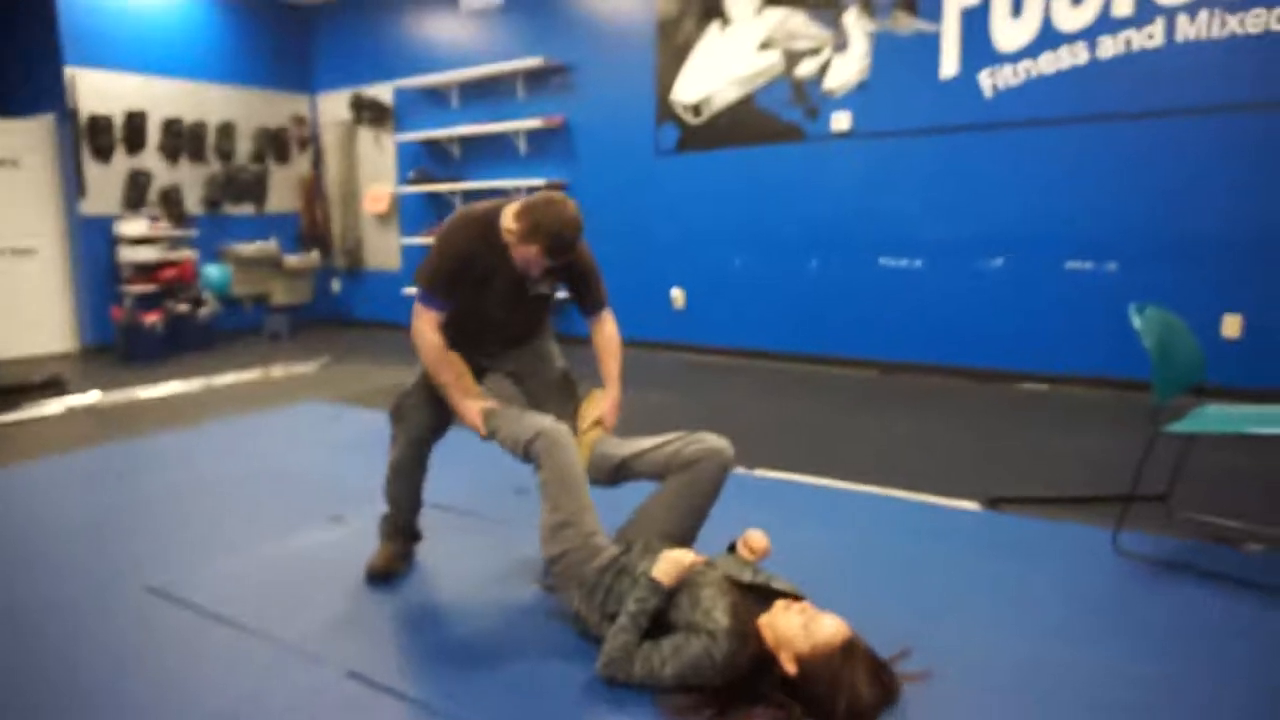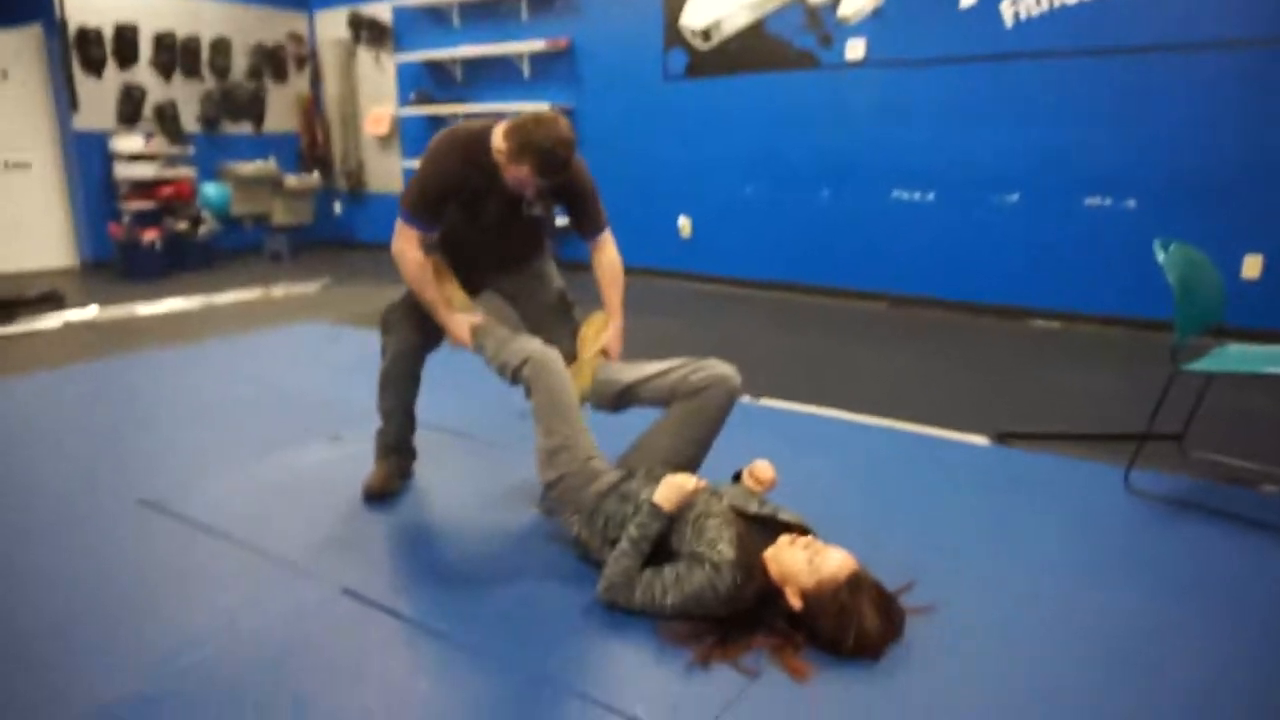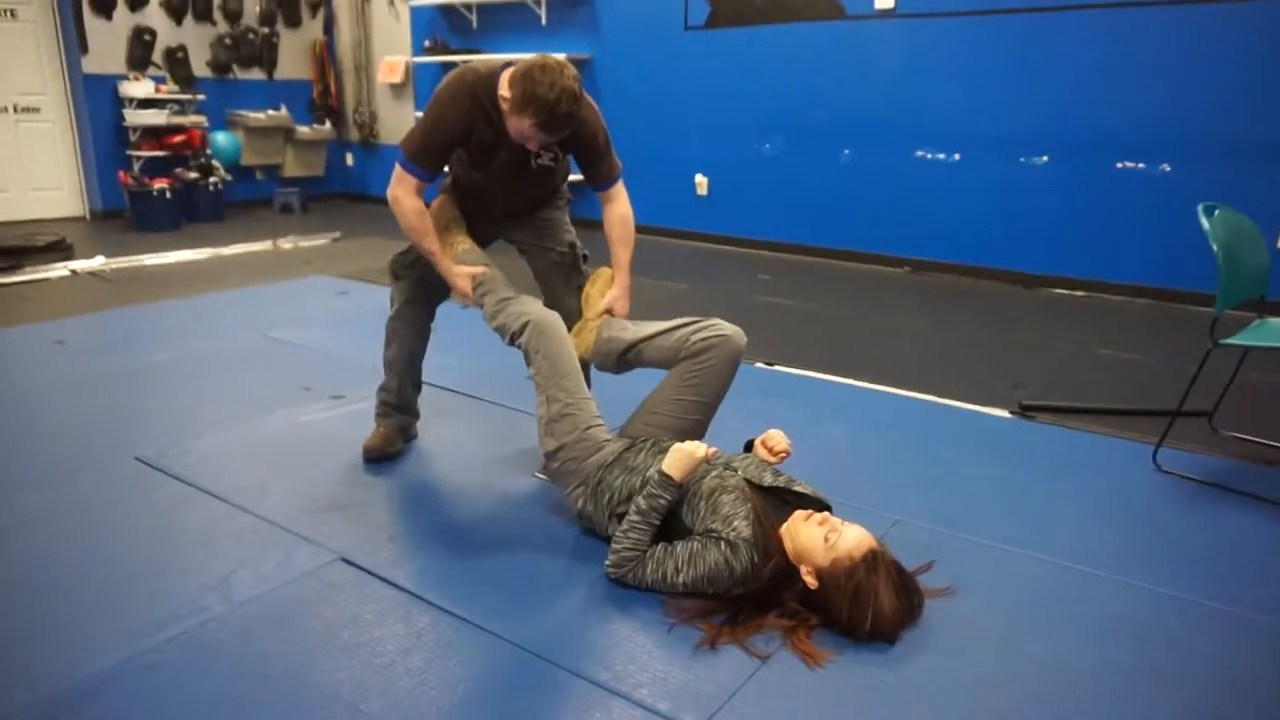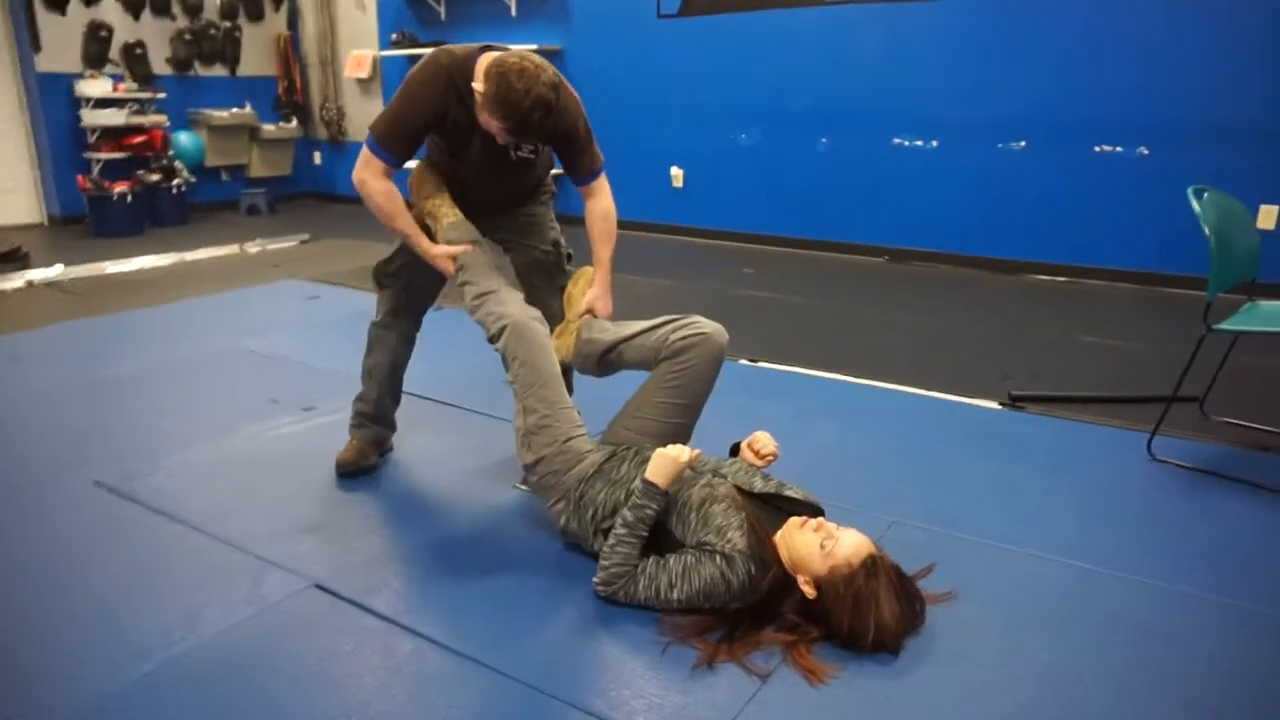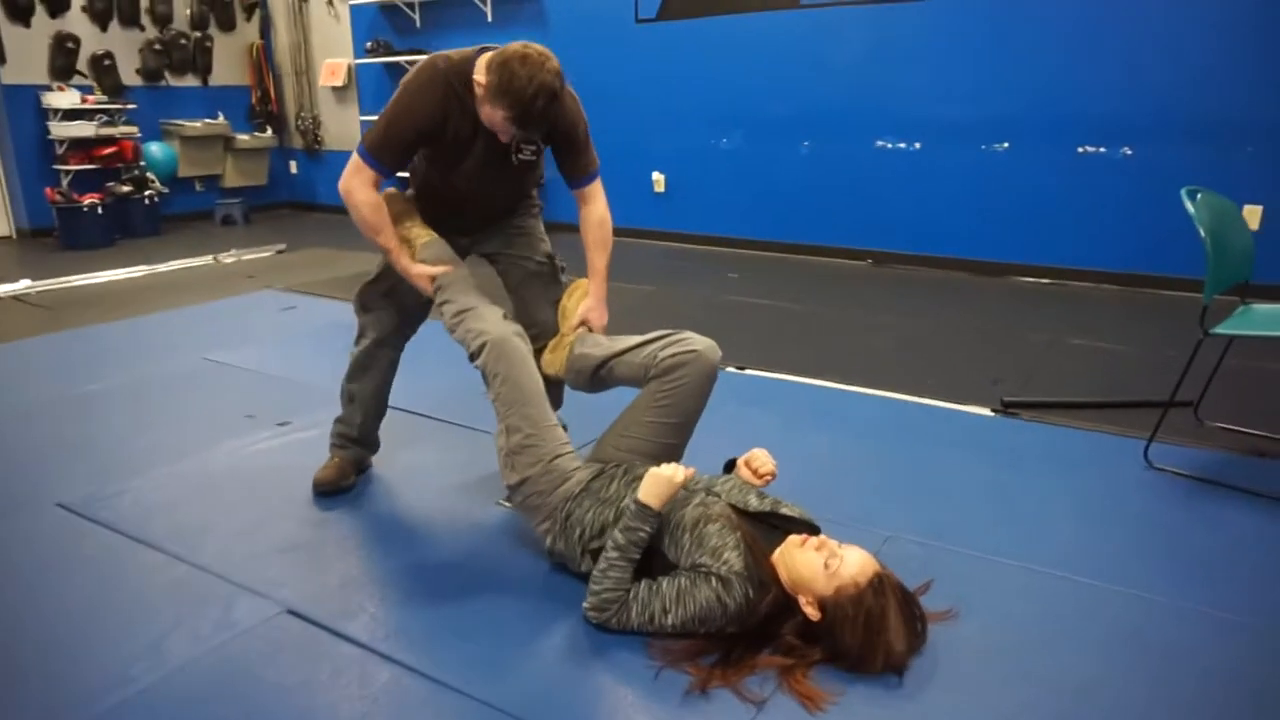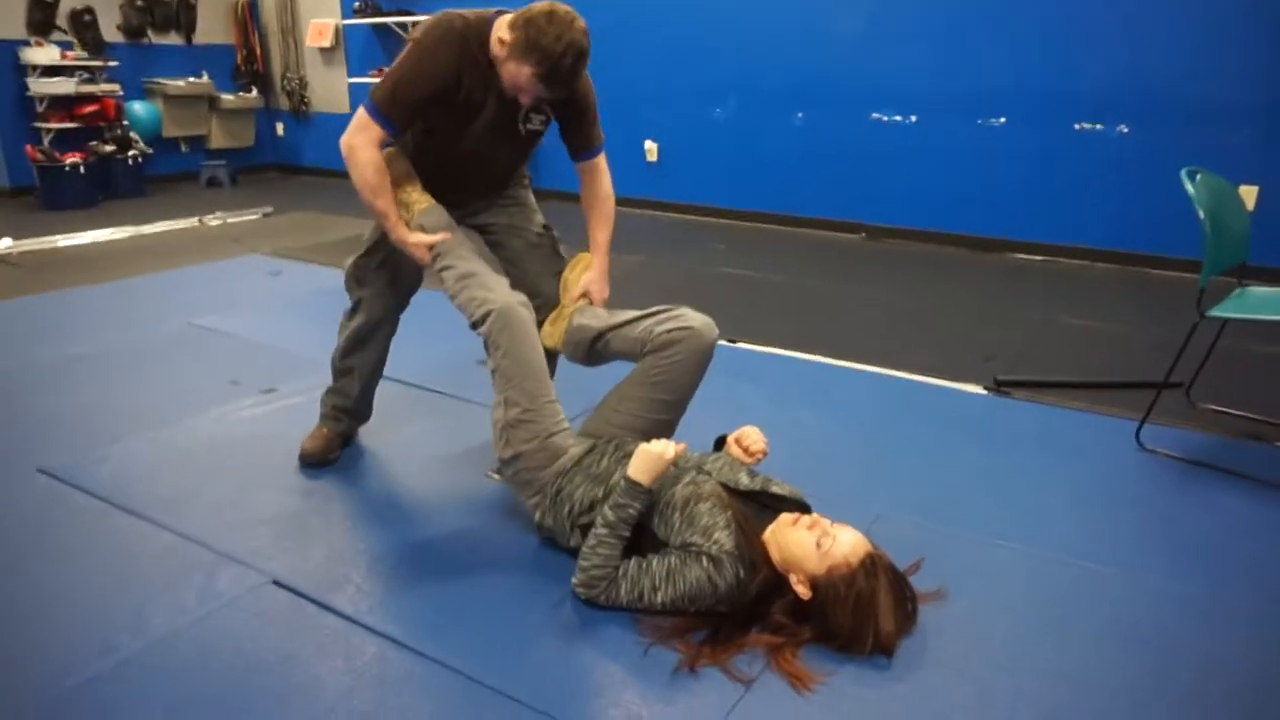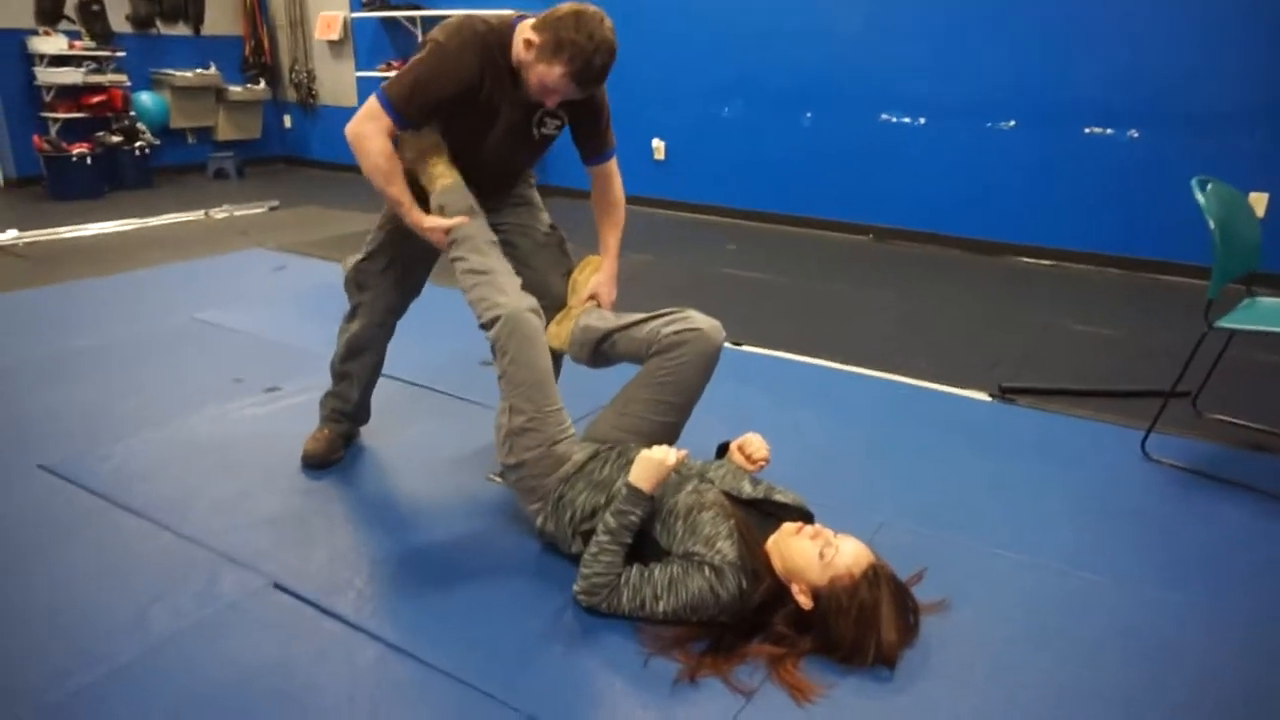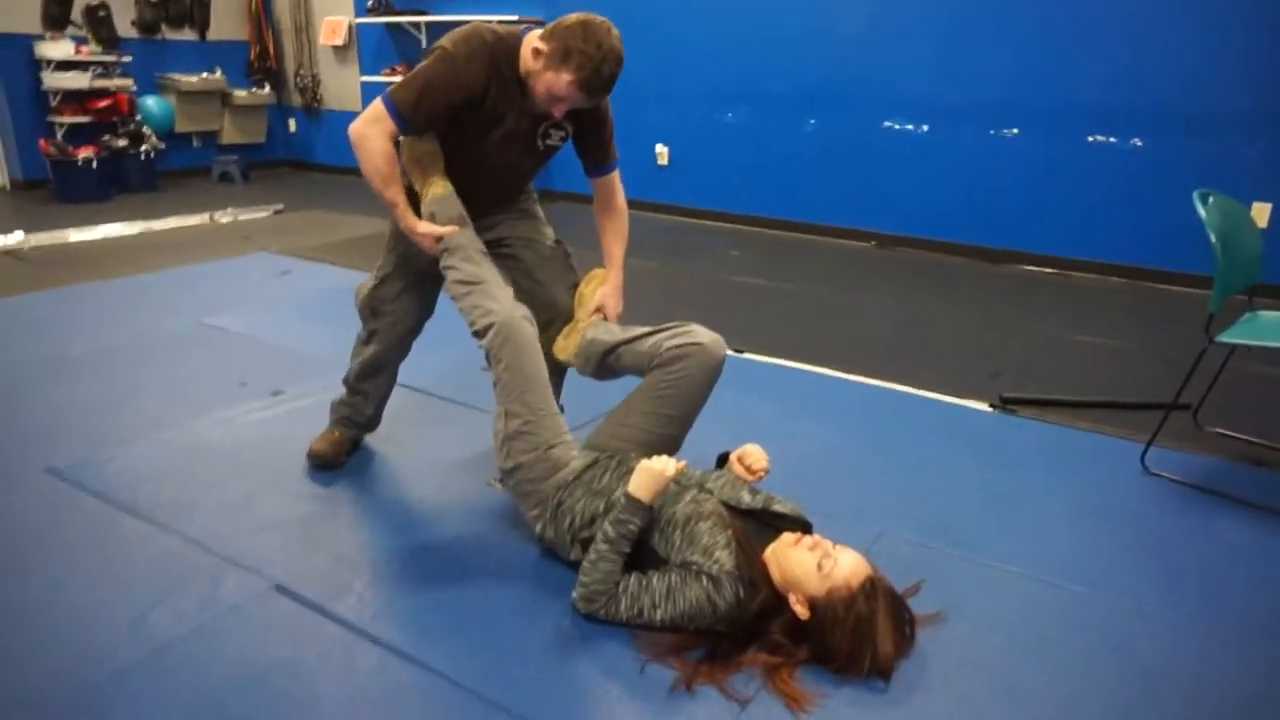
dt=0.2s
person 1, frame 1
left shoulder: (719, 648)
left elbow: (614, 664)
left wrist: (657, 583)
right wrist: (741, 555)
left hip: (598, 581)
right hip: (640, 556)
left knee: (550, 435)
right ankle: (594, 448)
person 1, frame 2
left shoulder: (724, 581)
right shoulder: (790, 527)
left elbow: (615, 590)
left wrist: (659, 506)
right wrist: (746, 481)
left hip: (599, 511)
right hip: (635, 484)
left knee: (540, 361)
left ankle: (472, 323)
right ankle: (596, 377)
person 1, frame 3
left shoulder: (739, 558)
right shoulder: (804, 504)
left elbow: (623, 565)
left wrist: (668, 475)
right wrist: (760, 452)
left hip: (602, 477)
right hip: (643, 450)
left knee: (540, 325)
right knee: (722, 339)
left ankle: (466, 253)
right ankle: (597, 336)
person 1, frame 4
left shoulder: (731, 570)
right shoulder: (790, 508)
left elbow: (613, 580)
left wrist: (652, 485)
right wrist: (746, 458)
left hip: (583, 487)
right hip: (624, 459)
left knee: (522, 327)
right knee: (702, 338)
left ankle: (453, 231)
right ankle: (580, 337)
person 1, frame 5
left shoulder: (729, 595)
right shoulder: (779, 525)
left elbow: (604, 605)
left wrist: (645, 506)
right wrist: (743, 475)
left hip: (578, 499)
right hip: (596, 466)
left knee: (497, 342)
right knee: (694, 353)
left ankle: (426, 247)
right ankle: (572, 352)
person 1, frame 6
left shoulder: (719, 573)
right shoulder: (775, 506)
left elbow: (593, 582)
left wrist: (634, 483)
right wrist: (733, 455)
left hip: (562, 484)
right hip: (606, 452)
left knee: (507, 314)
right knee: (690, 331)
left ankle: (423, 211)
right ankle: (570, 327)
person 1, frame 7
left shoulder: (721, 583)
right shoulder: (782, 514)
left elbow: (596, 589)
left wrist: (637, 490)
right wrist: (736, 462)
left hip: (564, 489)
right hip: (605, 456)
left knee: (514, 315)
right knee: (698, 334)
left ankle: (449, 191)
right ankle: (579, 327)
person 1, frame 8
left shoulder: (723, 594)
right shoulder: (788, 528)
left elbow: (595, 598)
left wrist: (635, 499)
right wrist: (732, 466)
left hip: (567, 499)
right hip: (610, 469)
left knee: (508, 326)
right knee: (701, 347)
left ankle: (443, 207)
right ankle: (588, 339)
person 2, frame 1
left shoulder: (570, 250)
right shoulder: (464, 235)
left elbow: (601, 321)
right elbow: (426, 326)
left wrist: (611, 392)
right wrist: (459, 401)
left hip: (525, 345)
right hip: (459, 347)
right knee: (411, 431)
right ankle: (397, 538)
person 2, frame 2
left shoulder: (567, 169)
right shoulder: (453, 152)
left elbow: (602, 245)
right elbow: (406, 245)
left wrist: (614, 323)
right wrist: (447, 319)
left hip: (524, 261)
right hip: (456, 257)
left knee: (564, 353)
right knee: (402, 344)
right ankle: (394, 458)
person 2, frame 3
left shoulder: (578, 114)
right shoulder: (462, 95)
left elbow: (613, 198)
right elbow: (402, 191)
left wrist: (620, 283)
right wrist: (447, 269)
left hip: (538, 209)
right hip: (467, 202)
left knee: (571, 309)
right knee: (410, 294)
right ankle: (394, 418)
person 2, frame 4
left shoulder: (559, 104)
right shoulder: (437, 79)
left elbow: (596, 193)
right elbow: (368, 175)
left wrist: (601, 282)
right wrist: (423, 247)
left hip: (522, 205)
right hip: (448, 199)
left knee: (556, 313)
right knee: (397, 303)
right ankle: (370, 430)
person 2, frame 5
left shoulder: (558, 107)
right shoulder: (434, 84)
left elbow: (590, 198)
right elbow: (356, 183)
left wrist: (596, 291)
right wrist: (404, 263)
left hip: (509, 219)
right hip: (434, 219)
left knee: (548, 327)
right knee: (381, 326)
right ankle: (349, 449)
person 2, frame 6
left shoulder: (566, 77)
right shoulder: (444, 44)
left elbow: (593, 171)
right elbow: (358, 141)
left wrist: (598, 264)
right wrist: (397, 232)
left hip: (499, 193)
right hip: (423, 190)
left knee: (547, 297)
right knee: (374, 300)
right ankle: (339, 418)
person 2, frame 7
left shoulder: (579, 86)
right shoulder: (462, 46)
left elbow: (605, 176)
right elbow: (364, 129)
left wrist: (607, 267)
right wrist: (413, 216)
left hip: (506, 193)
right hip: (430, 192)
left knee: (556, 298)
right knee: (374, 301)
right ankle: (339, 418)
person 2, frame 8
left shoulder: (585, 98)
right shoulder: (470, 56)
left elbow: (607, 190)
right elbow: (368, 131)
left wrist: (613, 280)
right wrist: (407, 221)
left hip: (508, 209)
left knee: (558, 308)
right knee: (390, 320)
right ankle: (347, 423)
